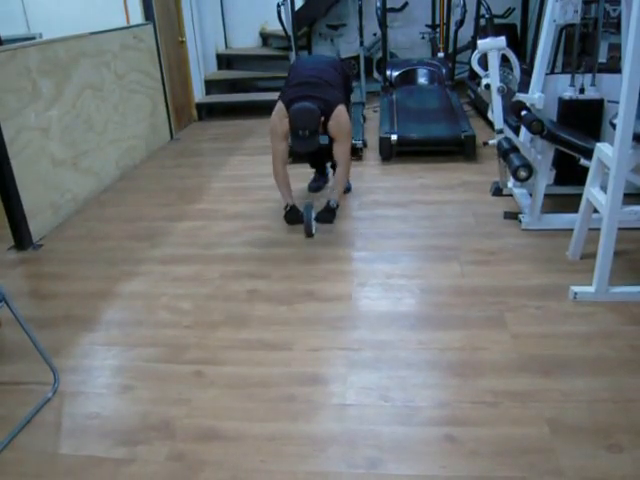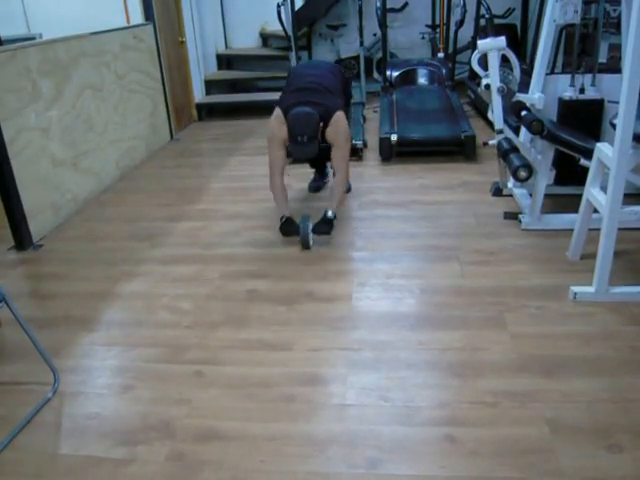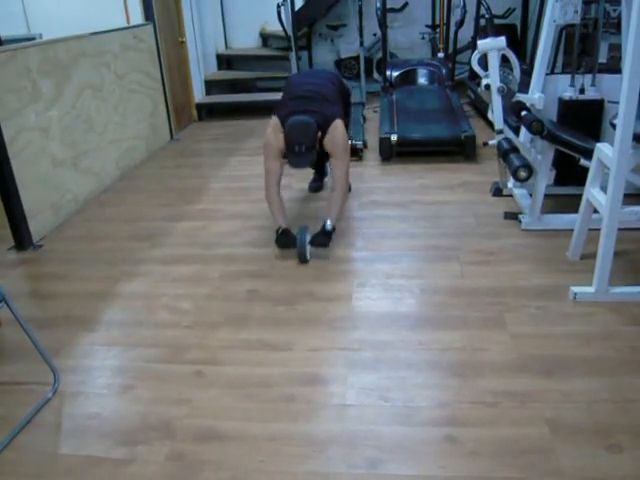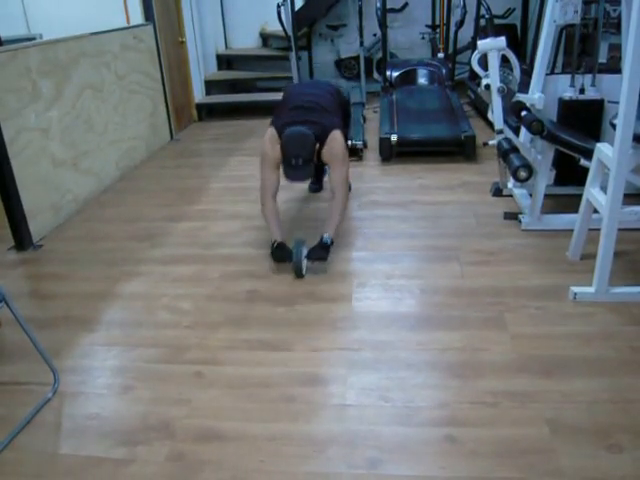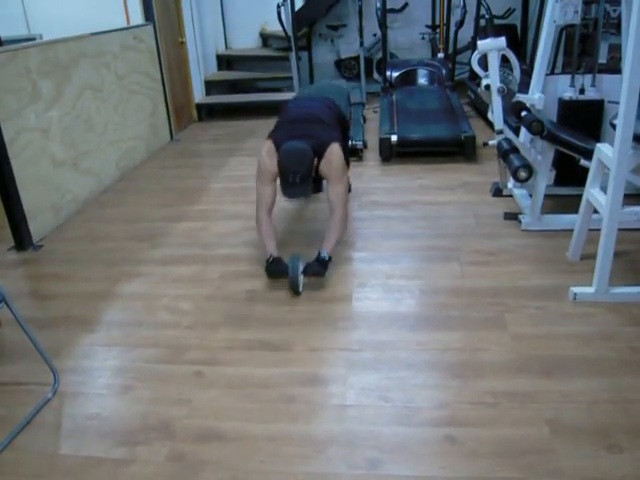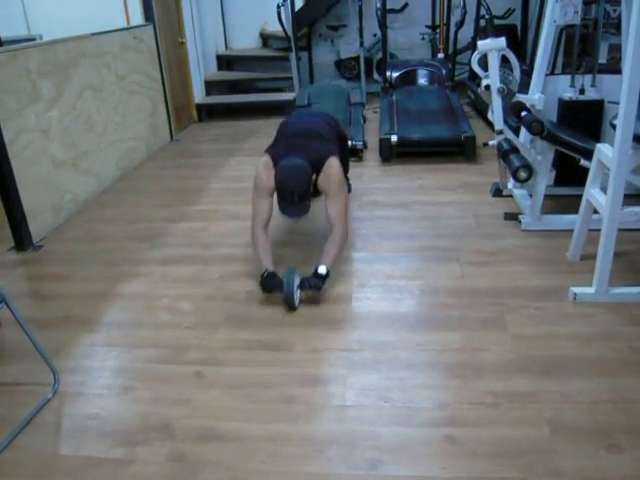
dt=0.1s
person 1, frame 1
left shoulder: (338, 116)
right shoulder: (280, 116)
left elbow: (343, 164)
right elbow: (279, 165)
left wrist: (332, 205)
right wrist: (289, 206)
left knee: (339, 138)
right knee: (298, 146)
left ankle: (334, 174)
right ankle: (320, 171)
person 1, frame 2
left shoulder: (336, 121)
right shoulder: (278, 123)
left elbow: (341, 173)
right elbow: (276, 174)
left wrist: (329, 216)
right wrist: (285, 217)
left hip: (335, 75)
right ankle: (320, 170)
person 1, frame 3
left shoulder: (334, 131)
right shoulder: (275, 131)
left elbow: (340, 184)
right elbow: (272, 185)
left wrist: (328, 227)
right wrist: (282, 229)
left hip: (334, 83)
left knee: (340, 154)
right ankle: (319, 171)
person 1, frame 4
left shoulder: (333, 139)
right shoulder: (272, 141)
left elbow: (339, 196)
right elbow: (268, 197)
left wrist: (325, 241)
right wrist: (277, 243)
left hip: (332, 94)
right ankle: (318, 175)
person 1, frame 5
left shoulder: (331, 154)
right shoulder: (269, 155)
left elbow: (339, 211)
right elbow: (263, 211)
left wrist: (324, 256)
right wrist: (272, 257)
left hip: (332, 108)
right hip: (293, 108)
left ankle: (340, 178)
right ankle: (316, 180)
person 1, frame 6
left shoulder: (330, 169)
right shoulder: (266, 170)
left elbow: (339, 227)
right elbow: (259, 226)
left wrist: (321, 272)
right wrist: (268, 272)
left hip: (329, 125)
right hip: (291, 125)
